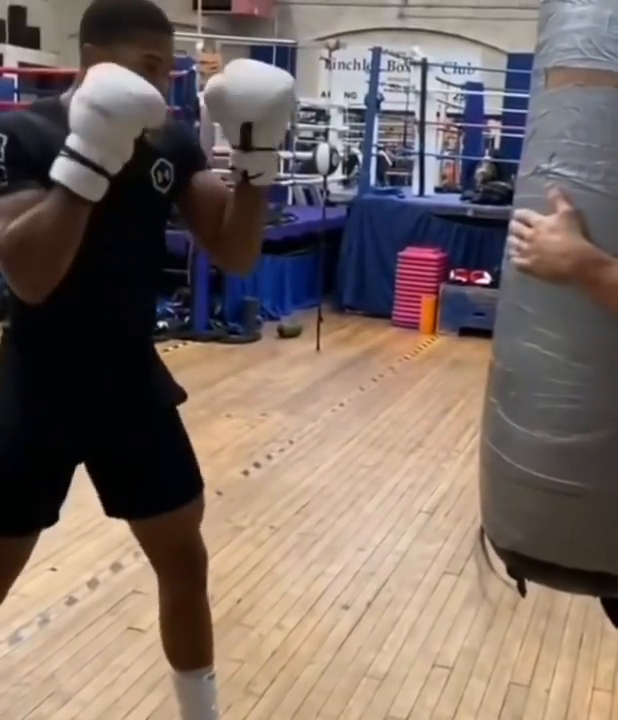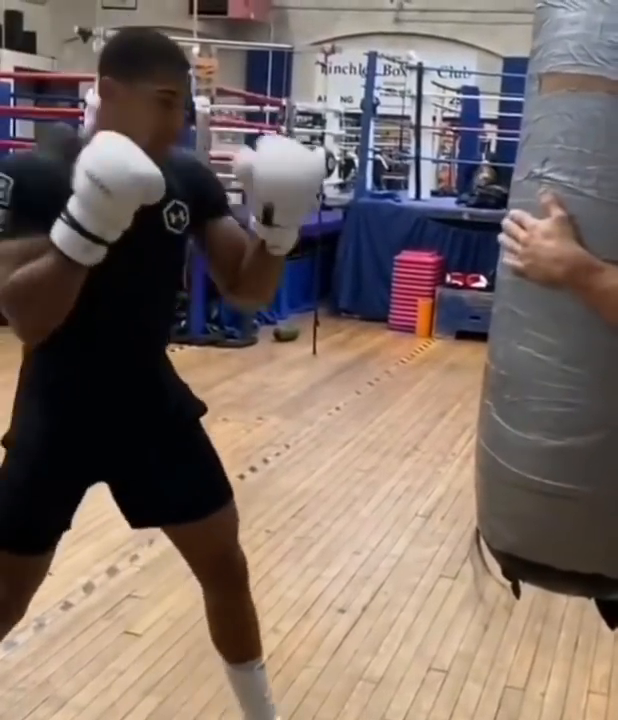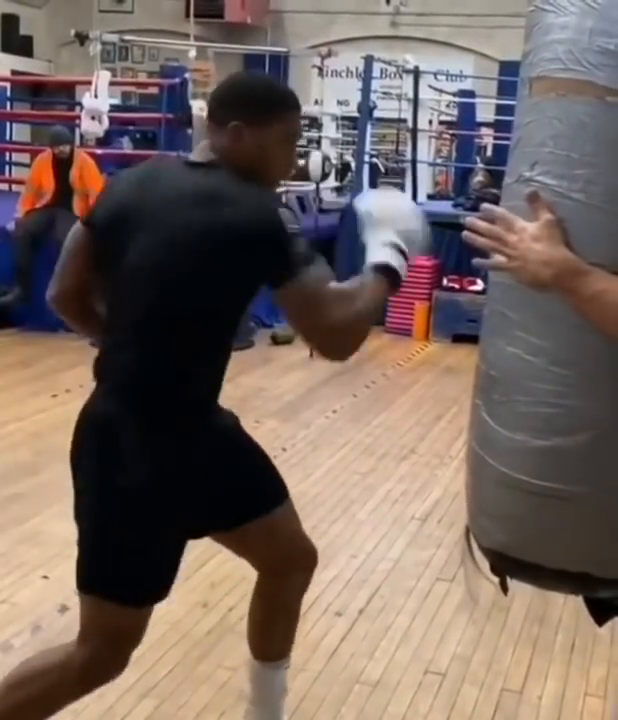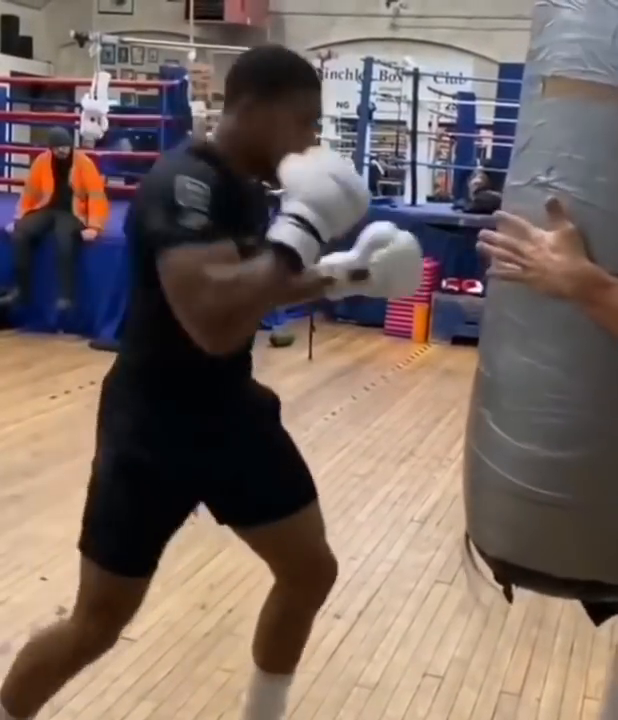
dt=0.5s
person 1, frame 1
left shoulder: (169, 143)
left elbow: (237, 251)
left wrist: (255, 154)
right wrist: (87, 156)
left hip: (134, 387)
left knee: (184, 560)
person 1, frame 2
left shoulder: (189, 179)
left elbow: (248, 291)
left wrist: (278, 225)
right wrist: (89, 223)
left hip: (152, 405)
right hip: (57, 414)
left knee: (225, 566)
person 1, frame 3
left shoulder: (132, 184)
right shoulder: (237, 209)
left elbow: (67, 299)
right elbow: (336, 334)
right wrist: (388, 256)
left hip: (193, 427)
right hip: (134, 446)
left knee: (293, 559)
right knee: (102, 654)
person 1, frame 4
left shoulder: (246, 182)
right shoulder: (184, 182)
right elbow: (216, 322)
left wrist: (347, 269)
right wrist: (304, 227)
left hip: (228, 411)
right hip: (153, 421)
left knee: (312, 569)
right knee: (98, 623)
